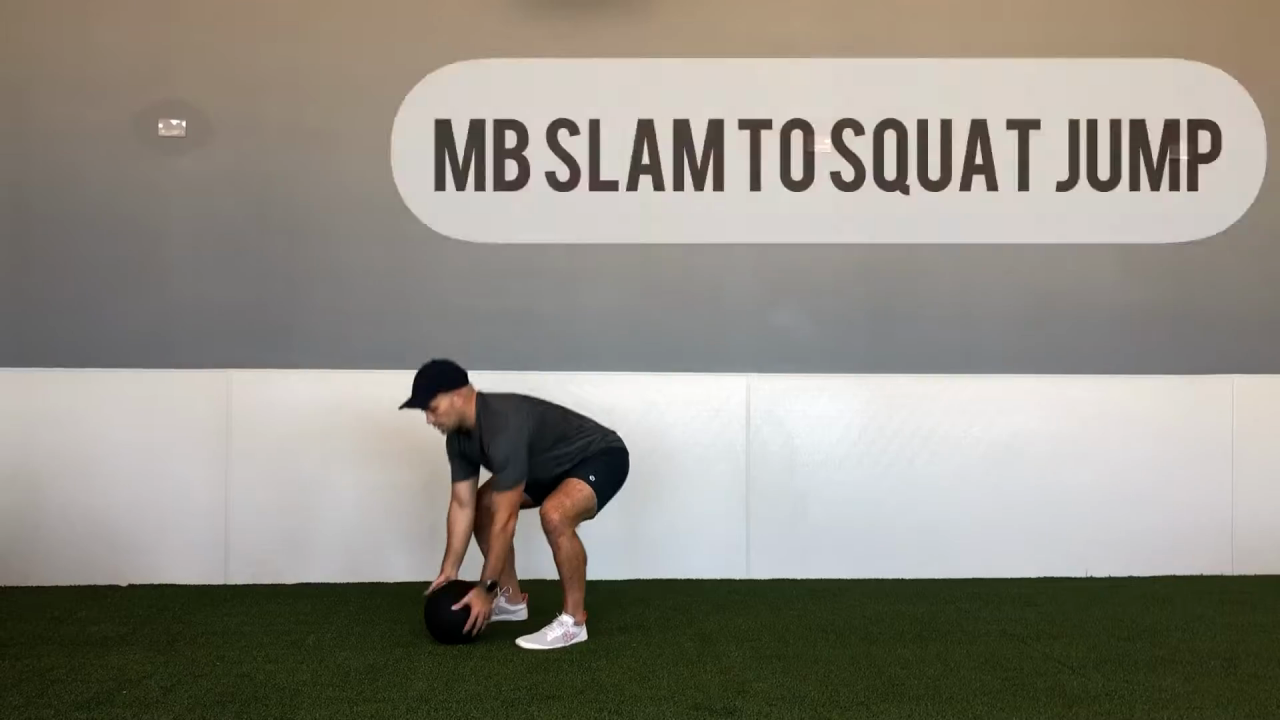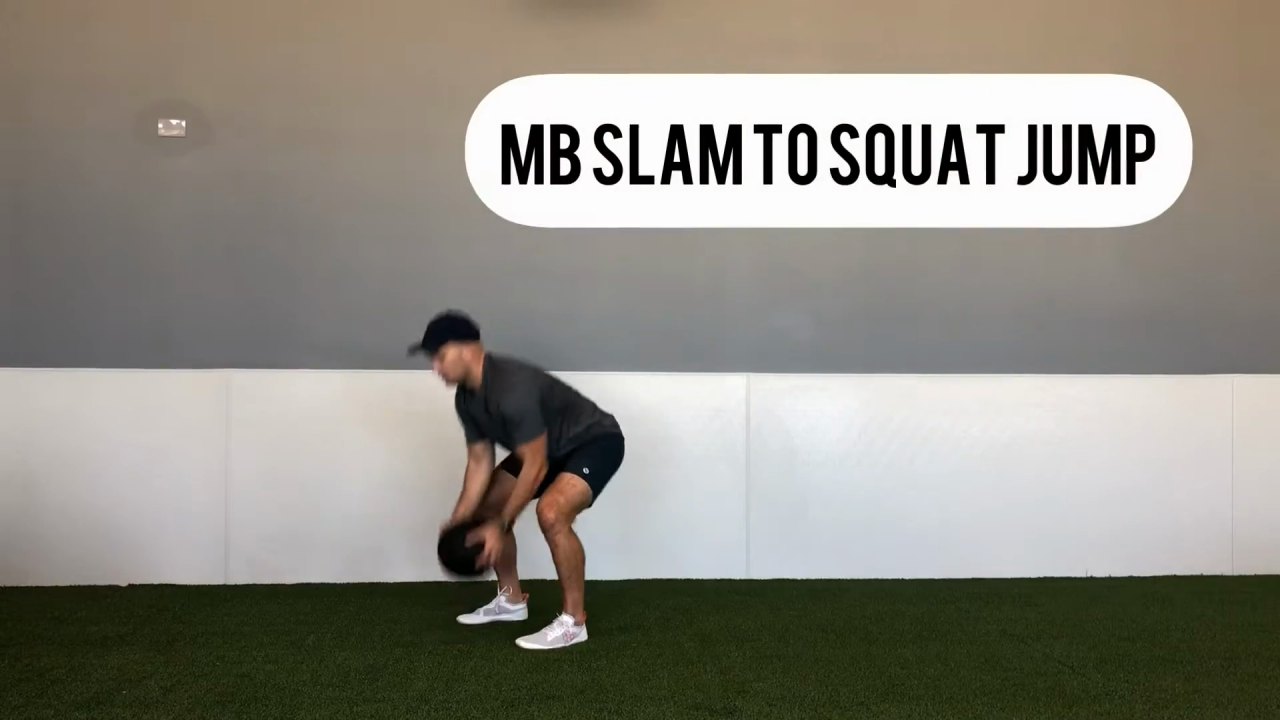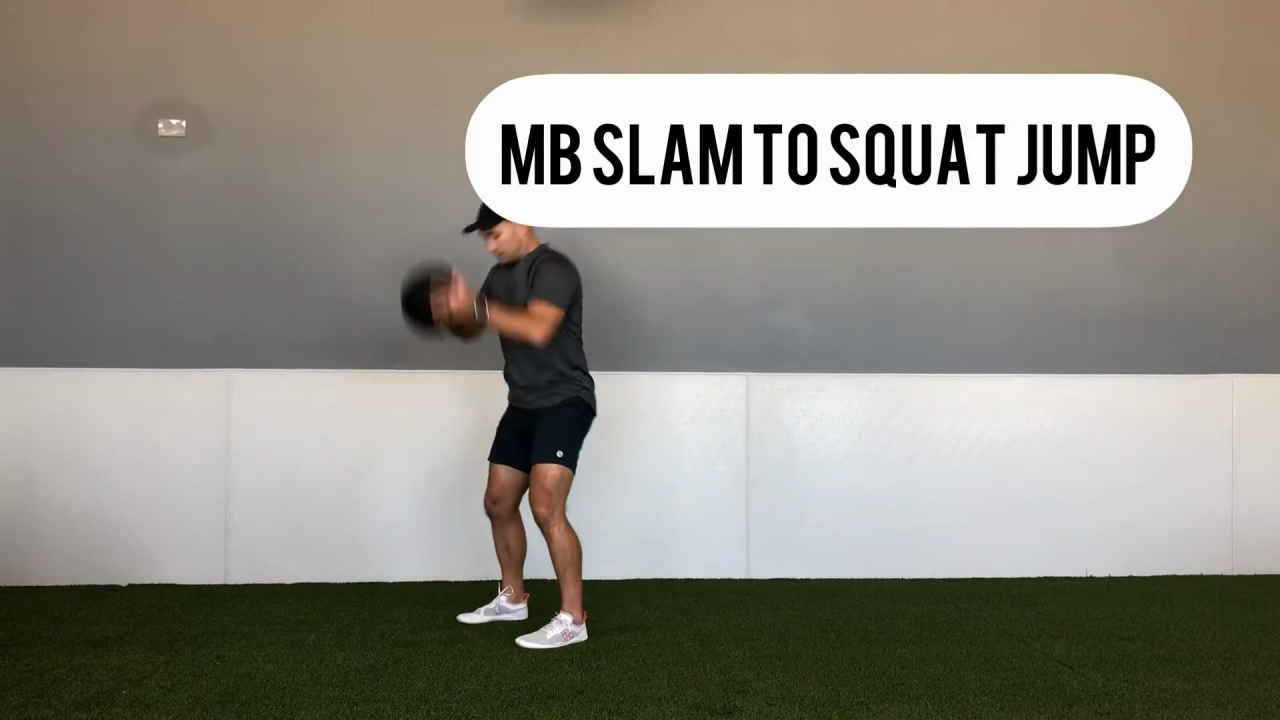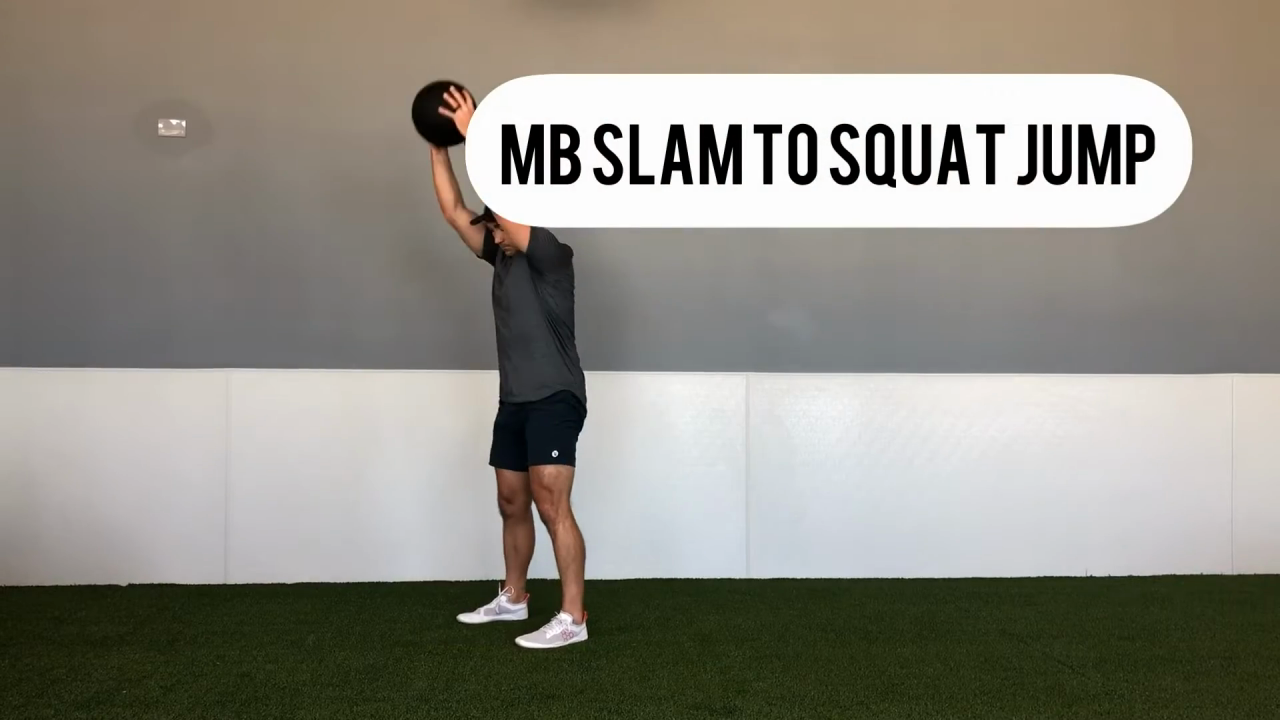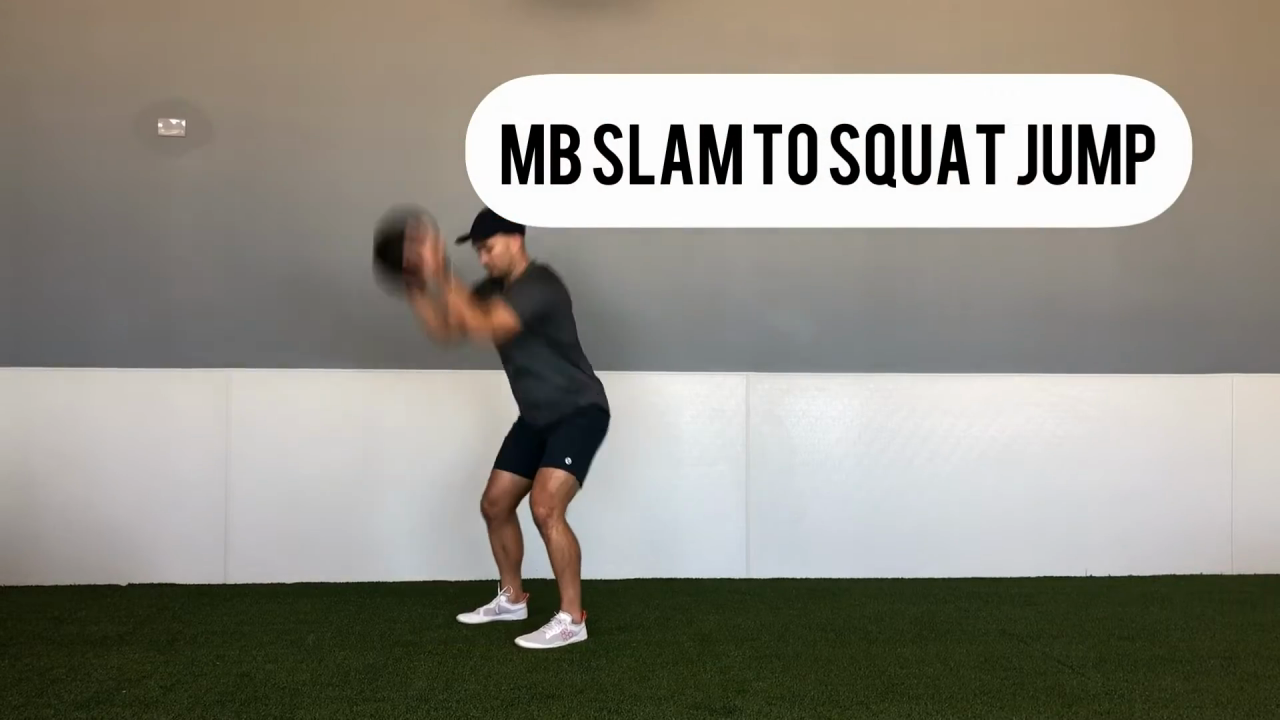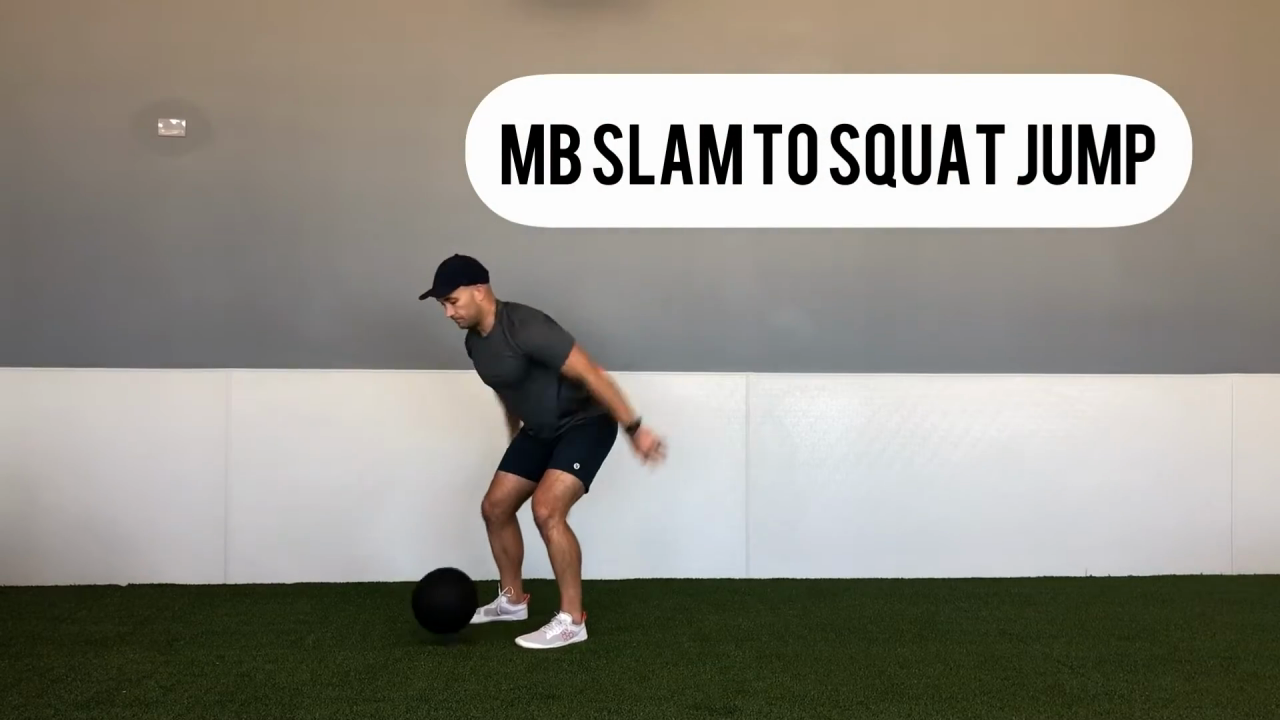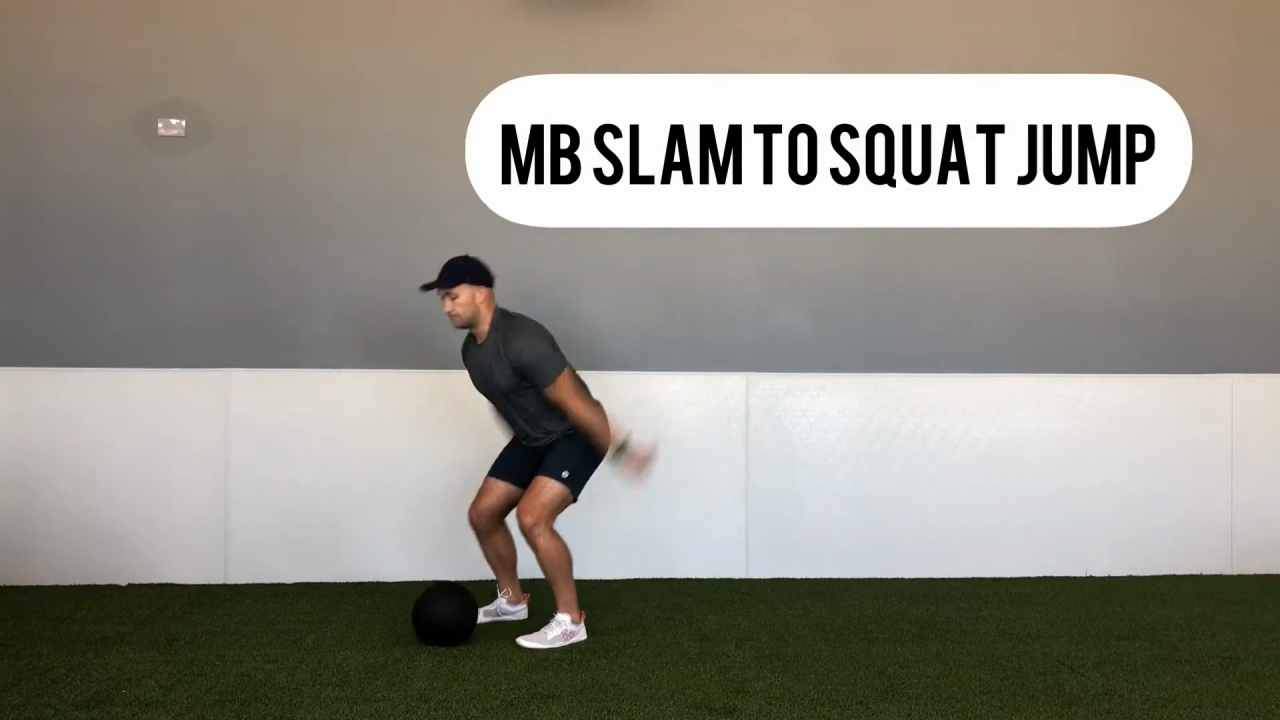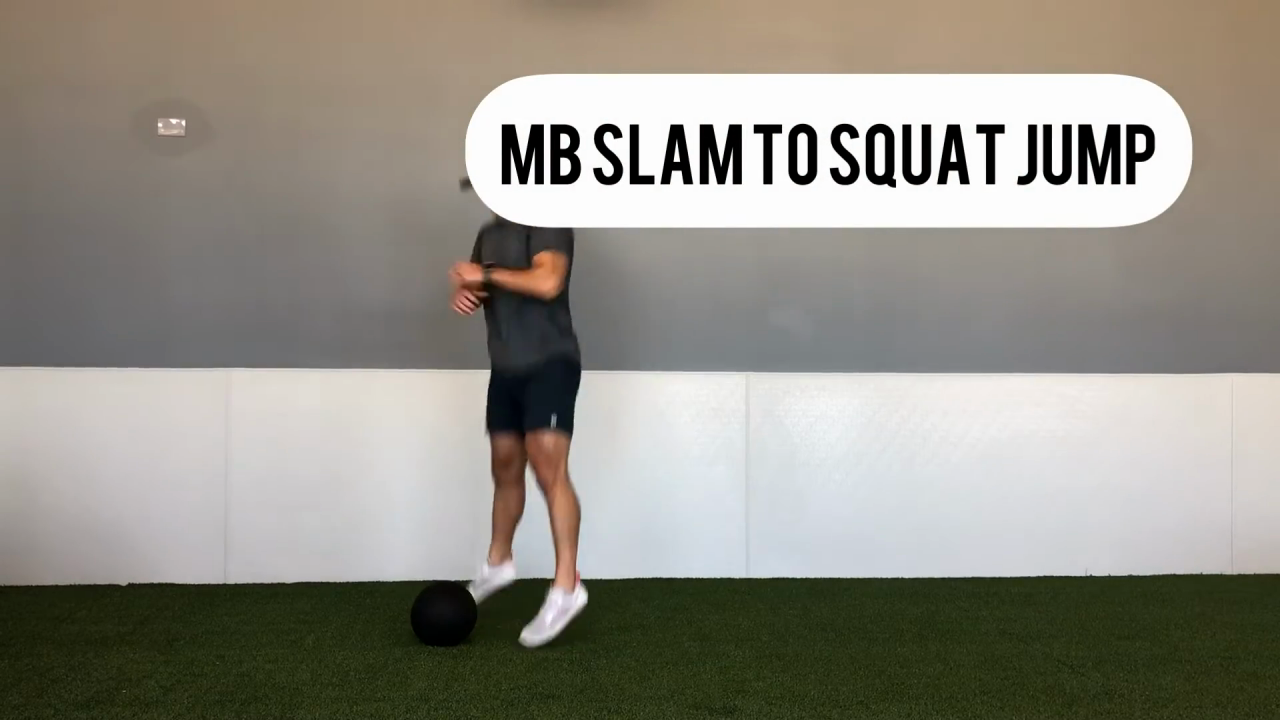
dt=0.3s
person 1, frame 1
left shoulder: (504, 429)
right shoulder: (459, 436)
left elbow: (505, 519)
right elbow: (462, 505)
left wrist: (486, 589)
right wrist: (448, 571)
left hip: (601, 457)
left knee: (555, 516)
right knee: (481, 509)
left ankle: (573, 620)
right ankle: (512, 599)
person 1, frame 2
left shoulder: (512, 388)
right shoulder: (466, 396)
left elbow: (535, 469)
right elbow: (481, 460)
left wrist: (499, 523)
right wrist: (459, 518)
left hip: (594, 443)
right hip: (551, 449)
left knee: (552, 512)
right knee: (487, 516)
left ankle: (574, 621)
right ankle: (511, 599)
person 1, frame 3
left shoulder: (554, 269)
right shoulder: (501, 275)
left elbow: (536, 330)
right elbow: (470, 328)
left wrist: (477, 307)
right wrist: (451, 310)
left hip: (563, 404)
right hip: (522, 406)
left knee: (546, 508)
right knee: (498, 504)
left ankle: (572, 619)
right ankle: (512, 599)
person 1, frame 4
left shoulder: (552, 257)
right shoulder: (503, 258)
right elbow: (454, 212)
left wrist: (472, 133)
right wrist: (439, 145)
left hip: (554, 400)
right hip: (515, 401)
left knee: (552, 507)
right knee: (512, 505)
left ankle: (573, 619)
right ankle: (513, 599)
person 1, frame 5
left shoulder: (542, 286)
right shoulder: (493, 291)
left elbow: (484, 329)
right elbow: (444, 329)
left wrist: (440, 275)
right wrist: (421, 283)
left hip: (577, 413)
right hip: (535, 417)
left knee: (546, 509)
right knee: (494, 503)
left ankle: (571, 618)
right ankle: (512, 598)
person 1, frame 6
left shoulder: (525, 328)
right shoulder: (473, 340)
left elbow: (589, 374)
left wrist: (634, 428)
right wrist: (514, 439)
left hip: (585, 423)
right hip: (539, 429)
left knee: (546, 510)
right knee: (495, 508)
left ankle: (572, 620)
right ankle: (512, 598)
person 1, frame 7
left shoulder: (520, 340)
right shoulder: (471, 348)
left elbow: (572, 400)
left wrist: (618, 448)
left hip: (575, 437)
right hip: (533, 438)
left knee: (533, 517)
right knee: (482, 512)
left ankle: (570, 619)
right ankle: (512, 599)
person 1, frame 8
left shoulder: (546, 222)
right shoulder: (491, 232)
left elbow: (547, 284)
right elbow: (477, 287)
left wrist: (485, 275)
right wrist: (465, 292)
left hip: (547, 361)
right hip: (506, 367)
left knee: (548, 471)
right knee: (505, 471)
left ankle: (566, 587)
right ankle: (499, 562)
